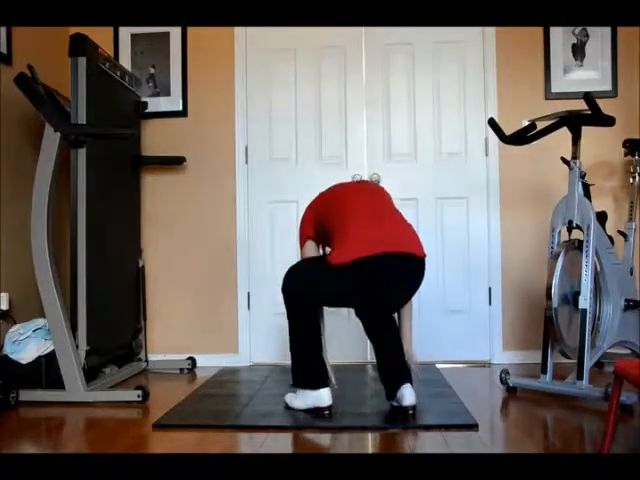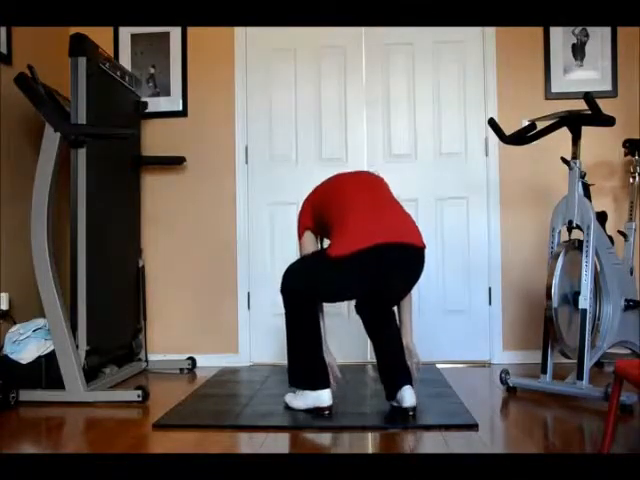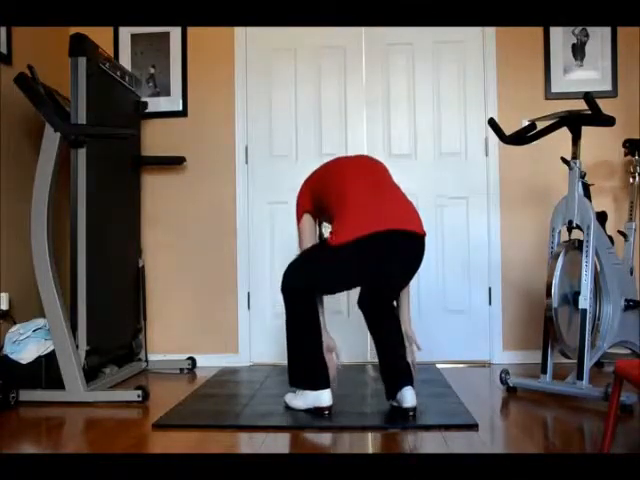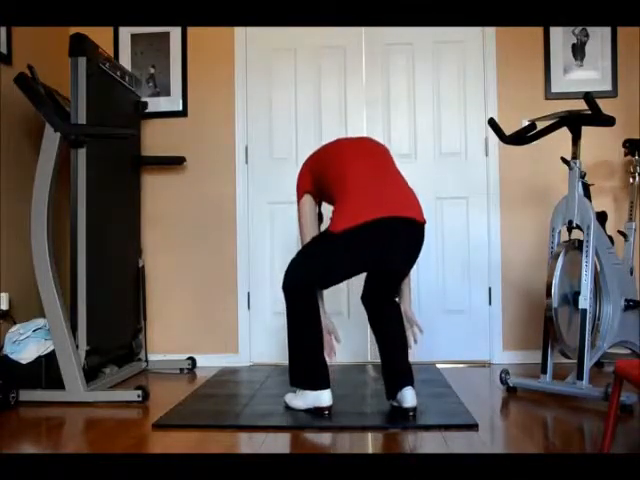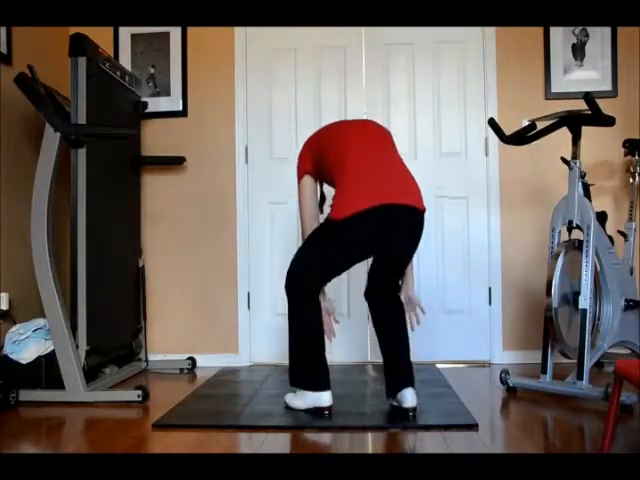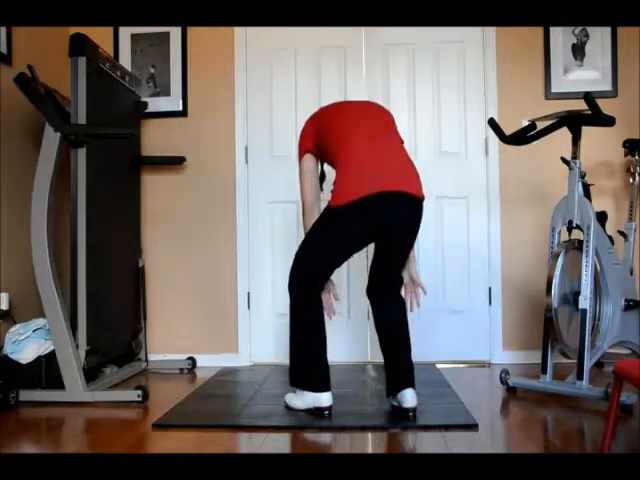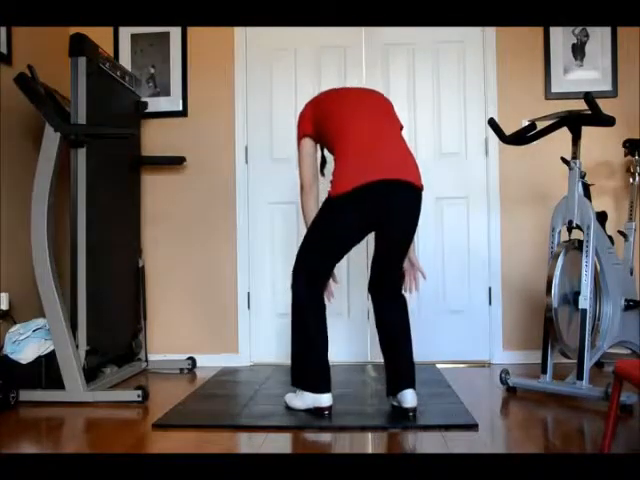
dt=0.3s
person 1, frame 1
left shoulder: (315, 210)
right shoulder: (377, 192)
left elbow: (313, 281)
left wrist: (319, 352)
right wrist: (405, 342)
left hip: (359, 263)
right hip: (412, 262)
left knee: (295, 285)
right knee: (376, 309)
left ankle: (315, 389)
right ankle: (401, 387)
person 1, frame 2
left shoulder: (313, 203)
right shoulder: (375, 182)
left elbow: (314, 279)
left wrist: (322, 349)
right wrist: (405, 335)
left hip: (359, 254)
right hip: (413, 253)
left knee: (294, 285)
right knee: (376, 306)
left ankle: (315, 390)
right ankle: (402, 388)
person 1, frame 3
left shoulder: (312, 186)
right shoulder: (374, 166)
left elbow: (313, 264)
left wrist: (322, 333)
right wrist: (404, 320)
left hip: (360, 241)
right hip: (412, 239)
left knee: (295, 284)
right knee: (378, 302)
left ankle: (315, 389)
right ankle: (402, 388)
person 1, frame 4
left shoulder: (312, 167)
right shoulder: (376, 149)
left elbow: (311, 246)
left wrist: (321, 314)
right wrist: (405, 303)
left hip: (359, 226)
right hip: (412, 225)
left knee: (297, 284)
right knee: (380, 298)
left ankle: (315, 390)
right ankle: (403, 389)
person 1, frame 5
left shoulder: (313, 147)
right shoulder: (378, 131)
left elbow: (311, 227)
left wrist: (320, 294)
right wrist: (407, 285)
left hip: (359, 213)
right hip: (411, 211)
left knee: (300, 283)
right knee: (384, 292)
left ankle: (315, 390)
right ankle: (403, 389)
person 1, frame 6
left shoulder: (315, 125)
right shoulder: (381, 113)
left elbow: (311, 205)
left wrist: (322, 275)
right wrist: (409, 266)
left hip: (357, 200)
right hip: (410, 198)
left knee: (303, 281)
right knee: (386, 288)
left ankle: (315, 391)
right ankle: (404, 389)
person 1, frame 7
left shoulder: (313, 110)
right shoulder: (379, 100)
left elbow: (309, 186)
left wrist: (322, 255)
right wrist: (407, 249)
left hip: (357, 189)
right hip: (408, 186)
left knee: (307, 279)
right knee: (387, 286)
left ankle: (315, 391)
right ankle: (404, 390)
